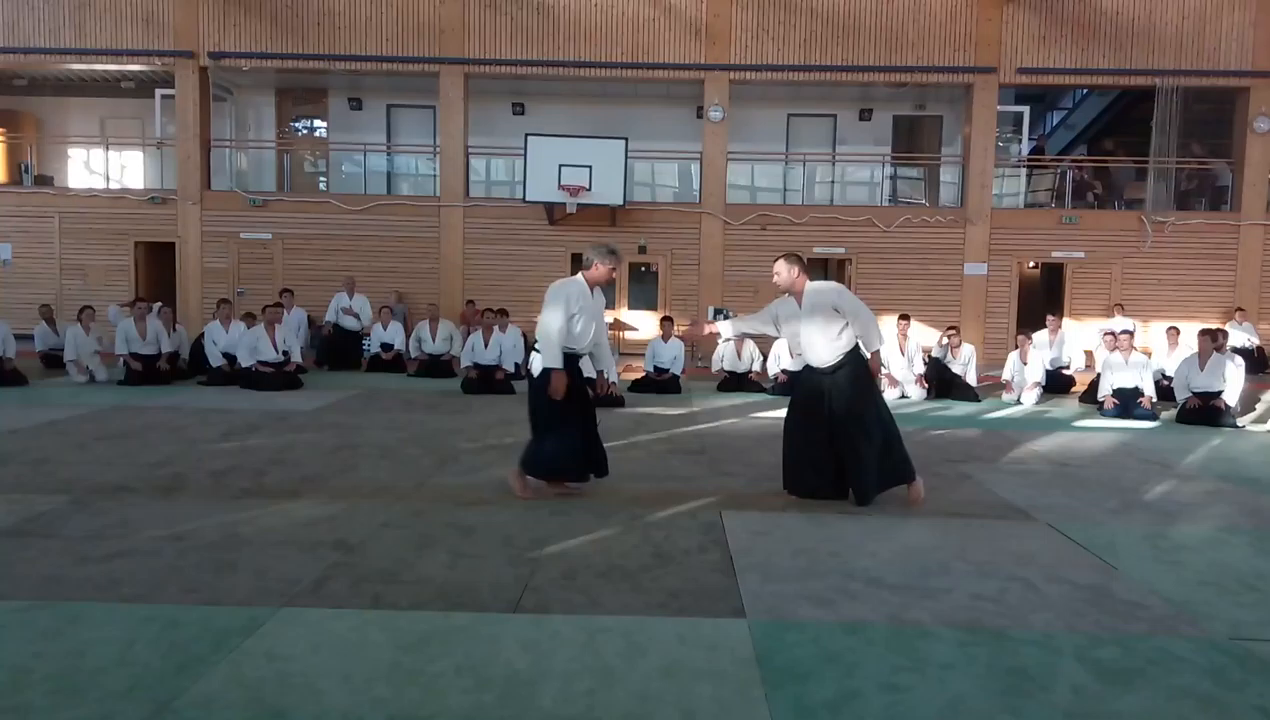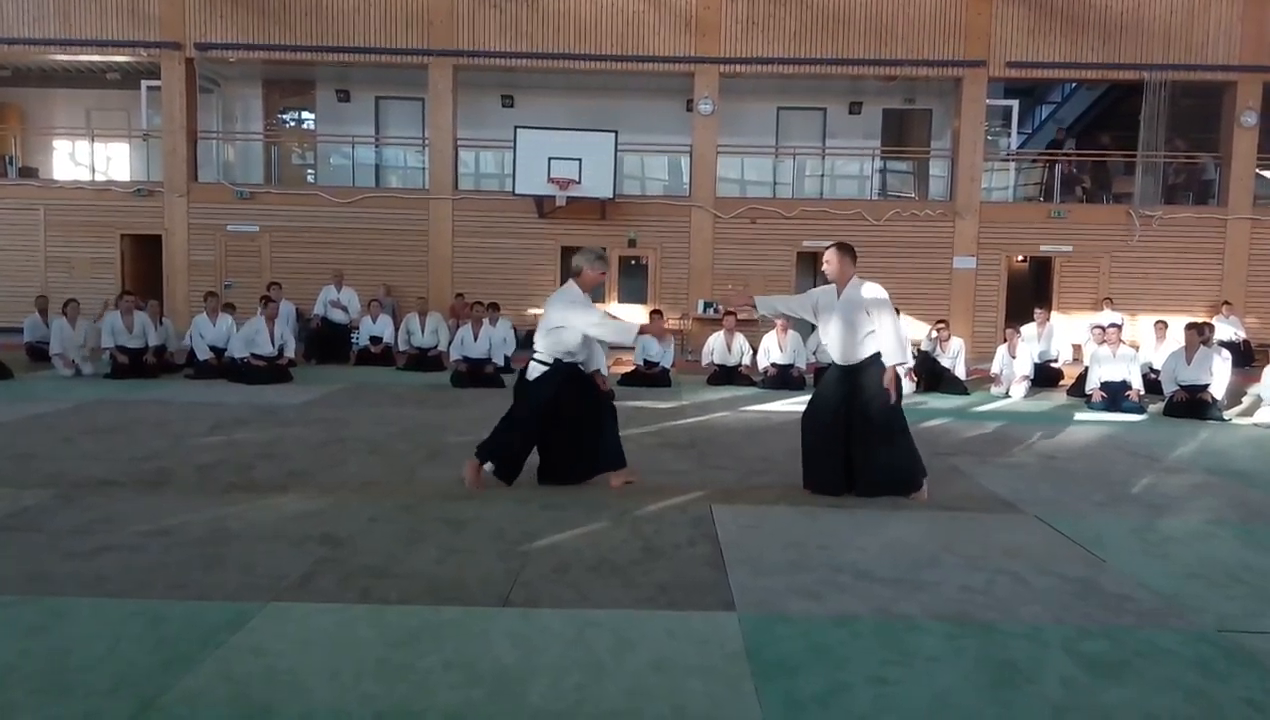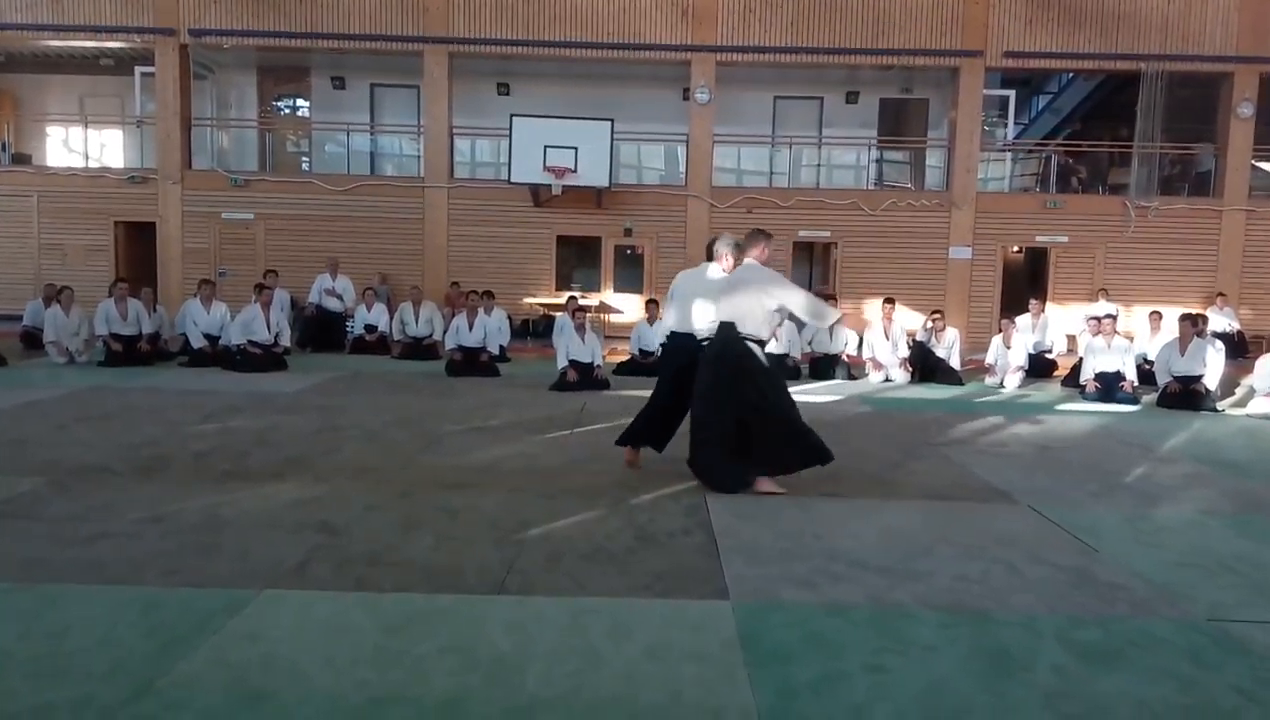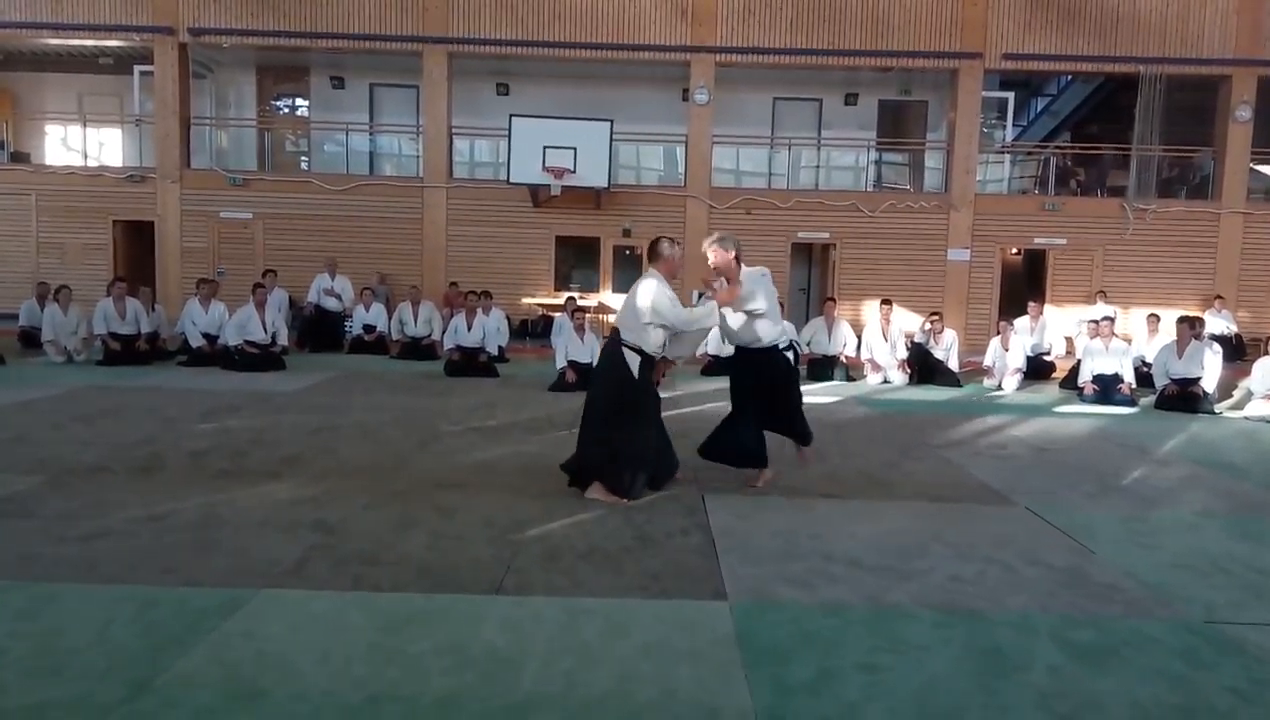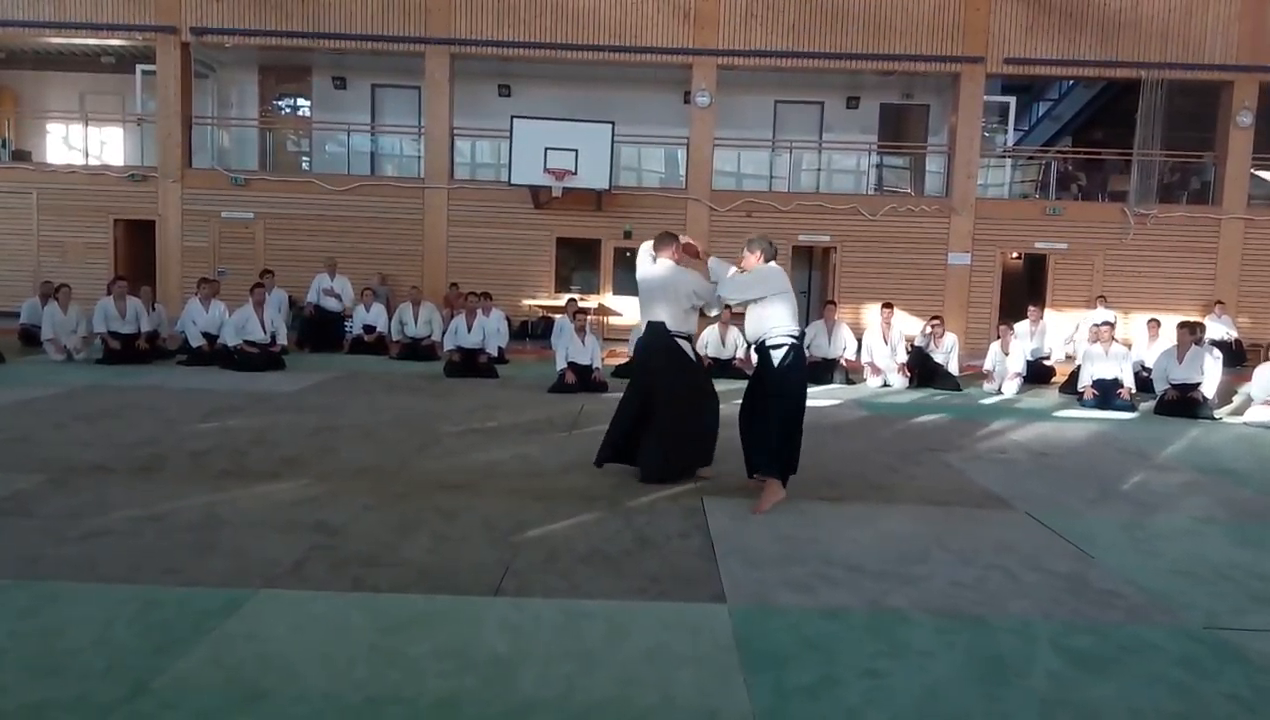
dt=0.7s
person 1, frame 1
left shoulder: (832, 292)
right shoulder: (780, 307)
left elbow: (863, 317)
right elbow: (752, 322)
left wrist: (873, 353)
right wrist: (714, 327)
left hip: (849, 369)
right hip: (815, 374)
left knee: (869, 426)
right knee: (802, 430)
left ankle: (909, 479)
right ankle: (810, 484)
person 1, frame 2
left shoulder: (872, 292)
right shoulder: (822, 295)
left elbow: (890, 330)
right elbow: (789, 303)
left wrist: (892, 368)
right wrist: (750, 301)
left hip: (871, 371)
right hip: (839, 371)
left knee: (885, 430)
right knee: (819, 423)
left ankle: (913, 482)
right ankle: (827, 480)
person 1, frame 3
left shoulder: (732, 279)
right shoulder: (767, 276)
right elbow: (800, 301)
right wrist: (835, 316)
left hip: (720, 350)
right hip: (745, 352)
left knee: (721, 414)
right knee: (771, 413)
left ankle: (722, 474)
right ankle: (763, 475)
person 1, frame 4
left shoulder: (655, 286)
right shoulder: (654, 289)
left elbow: (674, 326)
right elbow: (686, 320)
left wrist: (666, 359)
right wrist: (718, 304)
left hip: (632, 359)
right hip: (627, 361)
left knee: (643, 418)
right knee: (630, 424)
right ankle: (602, 484)
person 1, frame 5
left shoulder: (645, 271)
right shoulder: (691, 277)
left elbow: (645, 247)
right elbow: (714, 306)
left wrist: (669, 240)
left hip: (648, 345)
right hip: (675, 348)
left knee: (638, 404)
right knee: (697, 407)
left ankle: (640, 461)
right ankle: (684, 465)
person 2, frame 1
left shoulder: (598, 297)
right shoulder: (564, 289)
left elbow: (600, 338)
right elbow: (550, 332)
left wrist: (604, 373)
right wrist: (555, 371)
left hip: (569, 364)
right hip: (550, 364)
left knee: (580, 420)
right knee: (557, 422)
left ankle: (558, 478)
right ankle: (522, 472)
person 2, frame 2
left shoulder: (581, 298)
right shoulder: (566, 301)
left elbow: (589, 337)
right elbow: (600, 326)
left wrist: (596, 370)
right wrist: (646, 329)
left hip: (570, 370)
right hip: (546, 372)
left knee: (599, 412)
right knee: (524, 424)
left ankle: (616, 472)
right ankle: (478, 463)
person 2, frame 3
left shoulder: (683, 277)
left elbow: (669, 315)
left hip: (673, 346)
right hip: (702, 351)
left knee: (664, 400)
left ankle: (633, 447)
person 2, frame 4
left shoulder: (760, 276)
left elbow: (759, 304)
left hip: (776, 354)
right hip: (745, 358)
left knee: (787, 409)
right knee: (745, 413)
left ankle: (800, 438)
right ankle: (761, 468)
person 2, frame 5
left shoulder: (771, 275)
right shoulder: (765, 277)
left elbow: (727, 289)
right elbow: (730, 274)
left wrist: (733, 277)
right wrist: (702, 256)
left hip: (781, 354)
right hip: (775, 355)
left knee: (768, 416)
right knee: (754, 415)
left ankle: (772, 485)
right ankle: (769, 476)
